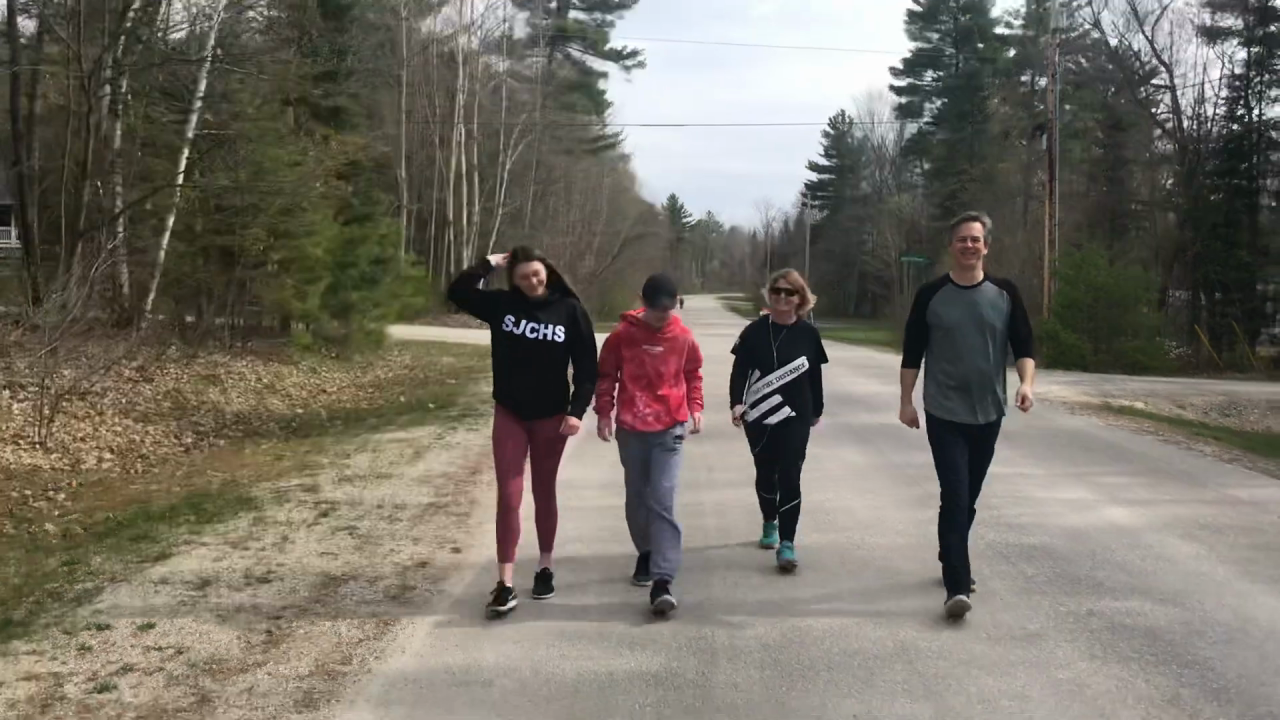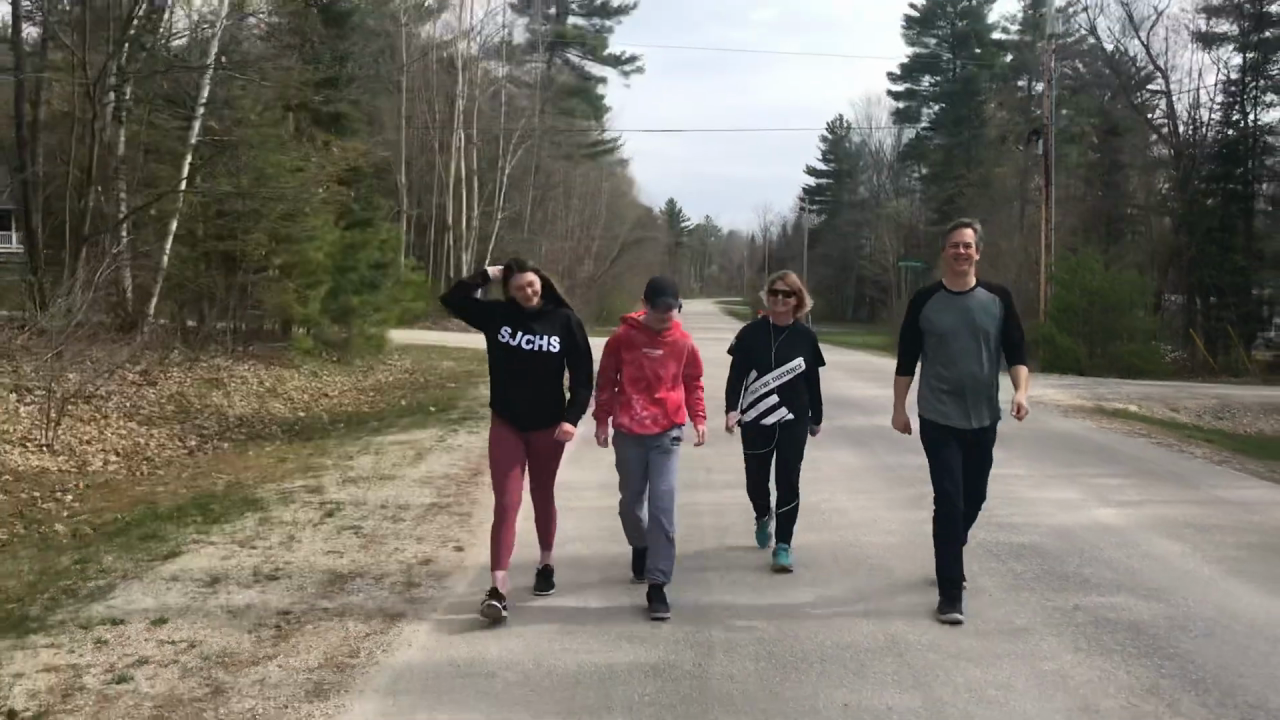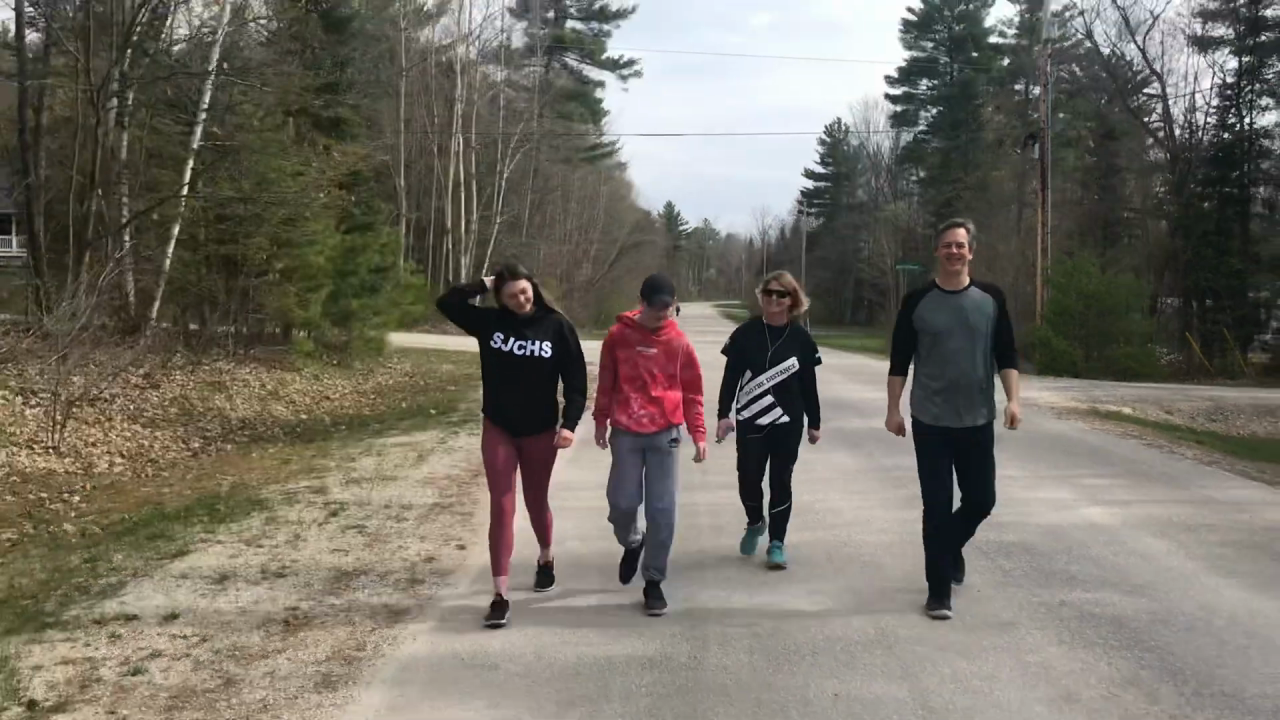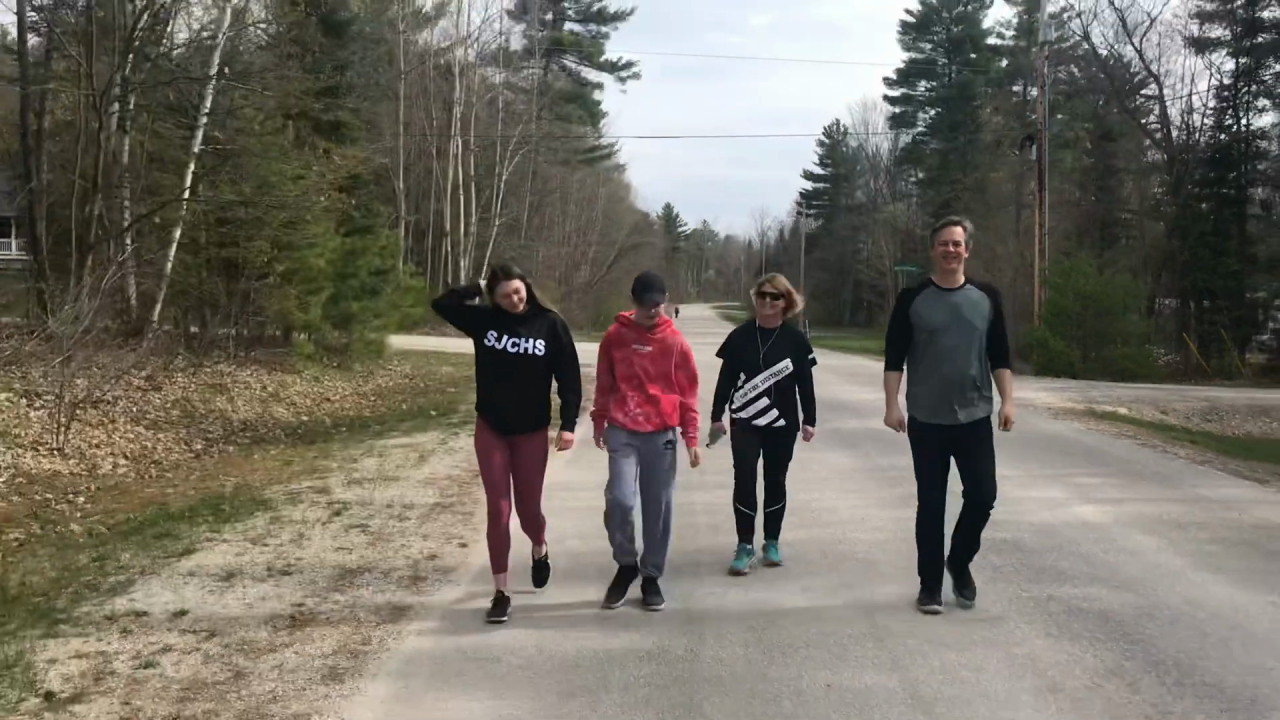
dt=0.1s
person 1, frame 1
left shoulder: (1005, 293)
right shoulder: (931, 295)
left elbow: (1023, 345)
right elbow: (912, 353)
left wrist: (1026, 383)
right wrist: (906, 402)
left hip: (989, 414)
right hip: (944, 414)
left knee: (969, 496)
right knee: (955, 496)
left ankle: (953, 560)
person 1, frame 2
left shoulder: (998, 298)
right shoulder: (924, 301)
left elbow: (1016, 351)
right elbow: (906, 360)
left wrist: (1021, 391)
right wrist: (899, 408)
left hip: (984, 418)
right hip: (938, 418)
left knee: (973, 500)
right knee: (949, 502)
left ankle: (950, 559)
right ankle: (950, 593)
person 1, frame 3
left shoulder: (991, 299)
right shoulder: (917, 302)
left elbow: (1007, 355)
right elbow: (899, 361)
left wrist: (1013, 399)
right wrist: (893, 410)
left hip: (978, 419)
right hip: (931, 420)
left knee: (982, 498)
right knee: (936, 504)
left ankle: (952, 549)
right ankle: (939, 589)
person 1, frame 4
left shoulder: (986, 297)
right shoulder: (912, 298)
left elbow: (1000, 354)
right elbow: (894, 357)
left wrist: (1007, 401)
right wrist: (892, 405)
left hip: (975, 416)
right hip: (927, 418)
left knee: (983, 495)
right knee: (931, 502)
left ankle: (959, 562)
right ankle: (930, 584)
person 2, frame 1
left shoulder: (570, 310)
right shoulder: (501, 305)
left elbow: (587, 366)
right elbow: (456, 293)
left wrist: (577, 410)
left hip: (551, 416)
right hip: (509, 414)
left knee: (543, 492)
right knee: (509, 496)
person 2, frame 2
left shoulder: (565, 320)
right shoulder: (497, 315)
left elbow: (582, 374)
right elbow: (452, 300)
left wrist: (572, 417)
right wrist: (487, 275)
left hip: (547, 426)
right hip: (505, 424)
left knee: (543, 497)
right knee: (506, 504)
left ankle: (545, 563)
person 2, frame 3
left shoulder: (557, 326)
right shoulder: (489, 322)
left elbow: (575, 379)
right elbow: (446, 303)
left wrist: (569, 423)
right wrist: (483, 284)
left hip: (540, 432)
right hip: (497, 430)
left knee: (537, 503)
right knee: (501, 510)
left ankle: (545, 557)
person 2, frame 4
left shoulder: (550, 324)
right shoulder: (483, 320)
left elbow: (569, 377)
right elbow: (442, 304)
left wrist: (568, 424)
right wrist: (479, 287)
left hip: (533, 431)
right hip: (490, 430)
left knee: (529, 507)
right knee: (498, 509)
left ankle: (539, 551)
right ankle: (501, 591)
person 3, frame 1
left shoulder: (683, 339)
right shoulder: (622, 335)
left elbow: (693, 375)
right elbow: (606, 375)
left wrist: (695, 408)
right wrist: (604, 414)
left hip: (670, 430)
right hip: (631, 429)
left knee: (663, 501)
right knee: (638, 498)
right ankle: (645, 550)
person 3, frame 2
left shoulder: (683, 343)
right shoulder: (623, 337)
left elbow: (693, 382)
right elbow: (606, 380)
left wrist: (698, 417)
right wrist: (602, 419)
left hip: (667, 432)
right hip: (628, 432)
left knee: (662, 505)
right knee: (631, 500)
right ankle: (640, 546)
person 3, frame 3
left shoulder: (679, 343)
right shoulder: (618, 338)
left elbow: (692, 391)
right elbow: (606, 384)
left wrist: (698, 433)
right wrist: (600, 422)
left hip: (664, 433)
right hip: (625, 432)
left knee: (661, 506)
right knee: (621, 501)
right ankle: (631, 543)
person 3, frame 4
left shoulder: (675, 341)
right shoulder: (615, 337)
left elbow: (687, 391)
right elbow: (604, 384)
left wrist: (691, 437)
right wrist: (599, 422)
left hip: (661, 432)
right hip: (621, 430)
left knee: (658, 506)
right knee: (620, 500)
right ankle: (626, 566)
person 4, frame 1
left shoulder: (809, 334)
right shoulder: (753, 332)
left elbow: (814, 377)
right elbow: (739, 373)
left wrist: (816, 411)
right wrist: (736, 403)
left hip: (795, 418)
right hip: (759, 418)
left knee: (789, 477)
right knee: (766, 474)
right ankle: (770, 520)
person 4, frame 2
left shoulder: (806, 337)
right shoulder: (750, 333)
left elbow: (812, 380)
right elbow: (736, 375)
left wrist: (816, 417)
right wrist: (732, 408)
left hip: (793, 420)
right hip: (756, 419)
left knee: (788, 481)
right knee: (756, 478)
left ankle: (782, 546)
right ankle: (763, 516)
person 4, frame 3
left shoulder: (801, 337)
right shoulder: (745, 333)
left elbow: (809, 383)
right elbow: (731, 377)
left wrist: (814, 422)
right wrist: (724, 414)
left hip: (788, 422)
right hip: (750, 419)
left knee: (781, 481)
right knee: (748, 478)
left ankle: (776, 544)
right ankle: (755, 523)
person 4, frame 4
left shoulder: (795, 338)
right shoulder: (740, 336)
left elbow: (805, 383)
right elbow: (726, 379)
left wrist: (809, 420)
right wrist: (717, 416)
left hip: (782, 423)
right hip: (745, 420)
left knee: (775, 481)
right knee: (744, 480)
left ankle: (771, 541)
right ankle: (744, 546)
